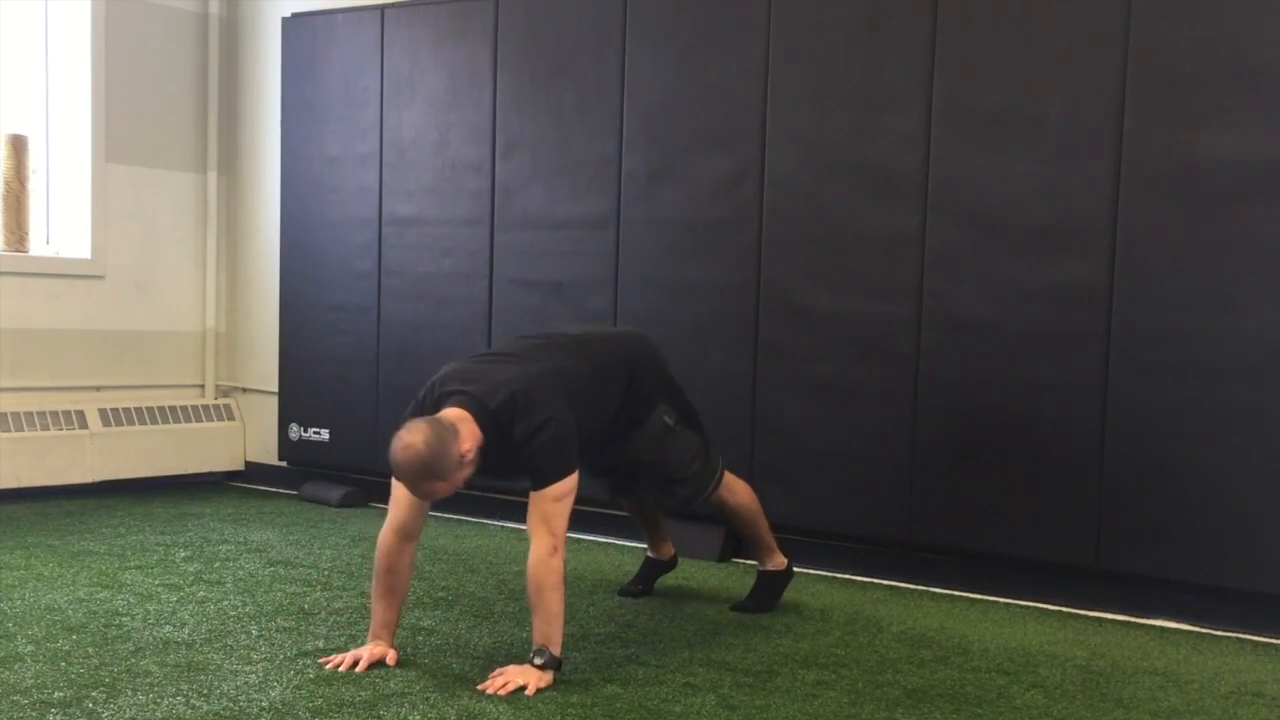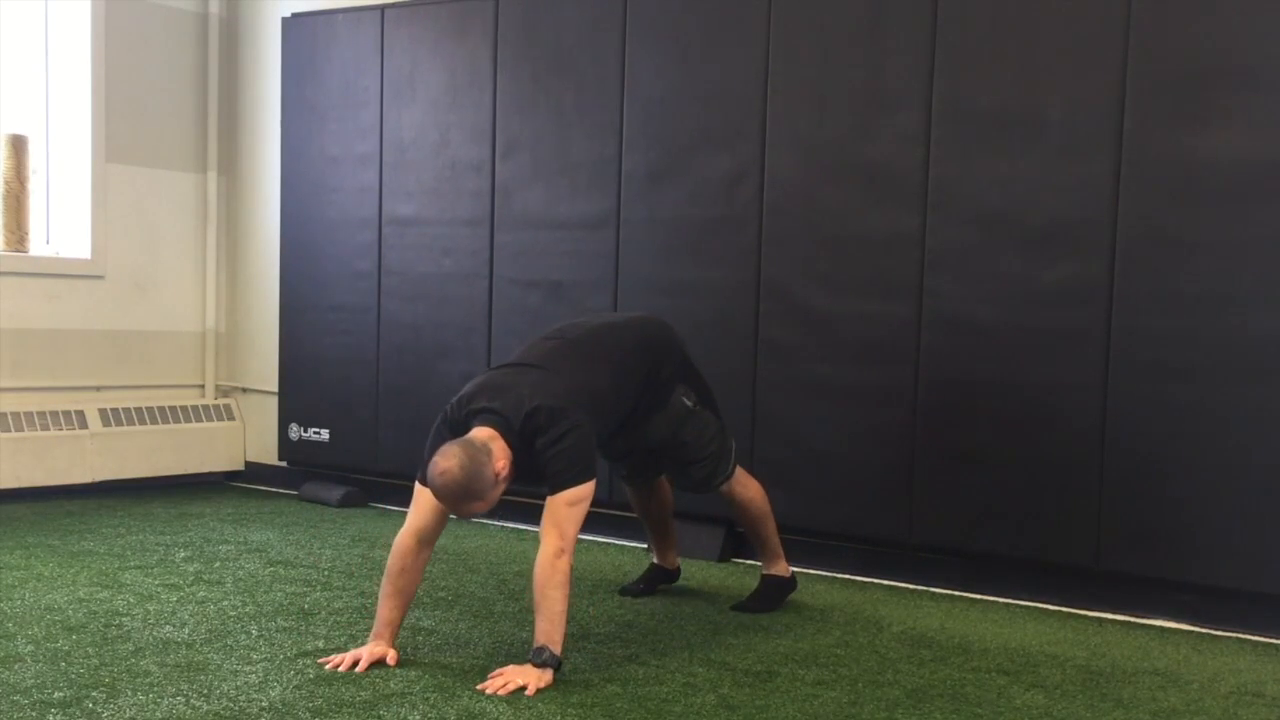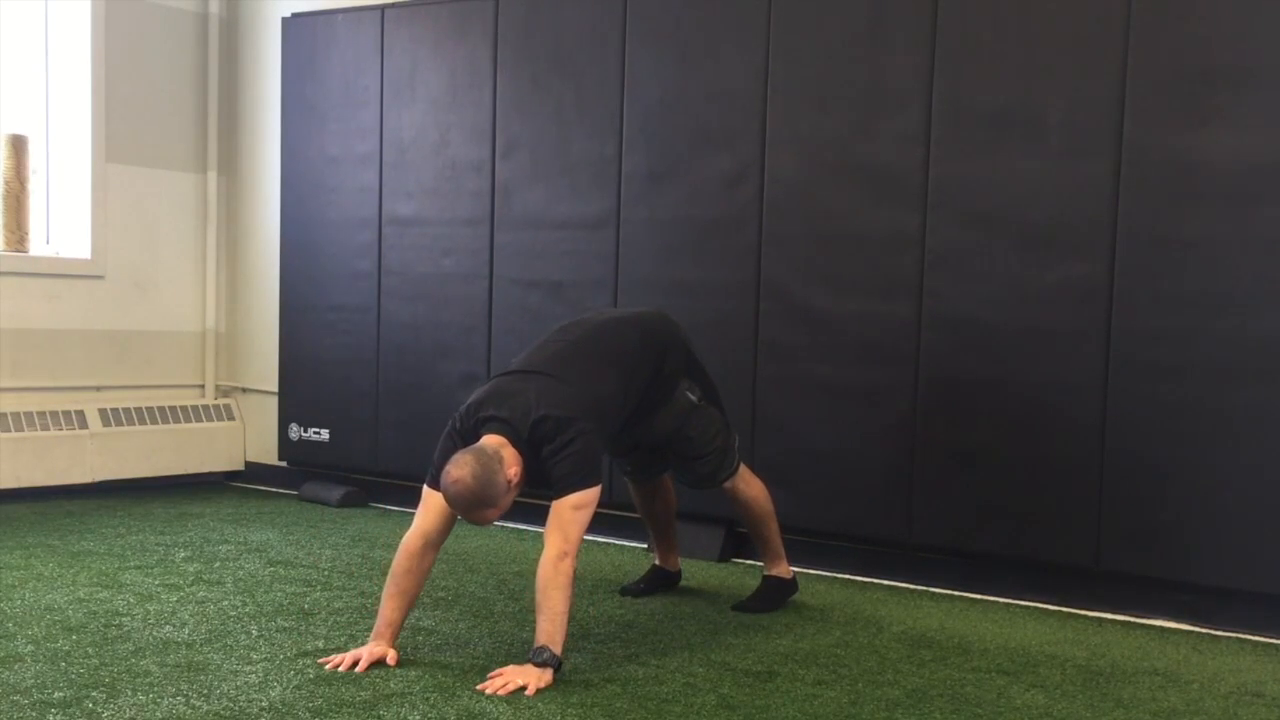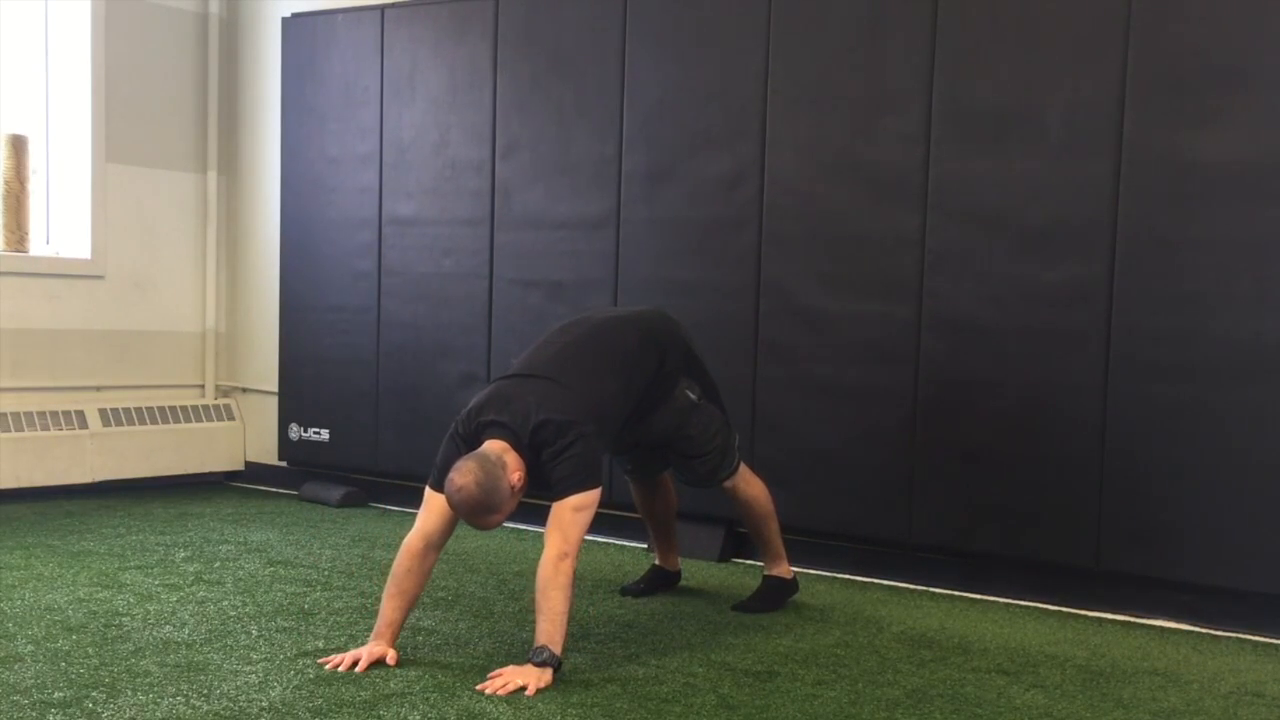
dt=0.4s
person 1, frame 1
left shoulder: (536, 423)
right shoulder: (424, 420)
left elbow: (546, 544)
right elbow: (398, 534)
left wrist: (543, 662)
right wrist: (379, 639)
left hip: (636, 382)
right hip: (583, 377)
left knee: (703, 484)
right knee: (629, 484)
left ankle: (773, 565)
right ankle: (661, 555)
person 1, frame 2
left shoulder: (561, 431)
right shoulder: (453, 431)
left elbow: (555, 549)
right elbow: (416, 536)
left wrist: (542, 662)
right wrist: (381, 638)
left hip: (654, 364)
right hip: (595, 352)
left knee: (718, 475)
right knee: (641, 475)
left ankle: (777, 570)
right ankle: (666, 563)
person 1, frame 3
left shoulder: (567, 436)
right shoulder: (464, 435)
left elbow: (560, 552)
right elbow: (422, 538)
left wrist: (543, 662)
right wrist: (381, 638)
left hip: (659, 359)
right hip: (600, 345)
left knee: (723, 472)
right knee: (645, 473)
left ankle: (778, 572)
right ankle: (667, 566)
person 1, frame 4
left shoulder: (567, 439)
right shoulder: (467, 437)
left elbow: (560, 554)
right elbow: (423, 539)
left wrist: (542, 662)
right wrist: (381, 638)
left hip: (659, 357)
right hip: (600, 343)
left knee: (723, 471)
right knee: (645, 473)
left ankle: (779, 571)
right ankle: (667, 566)
